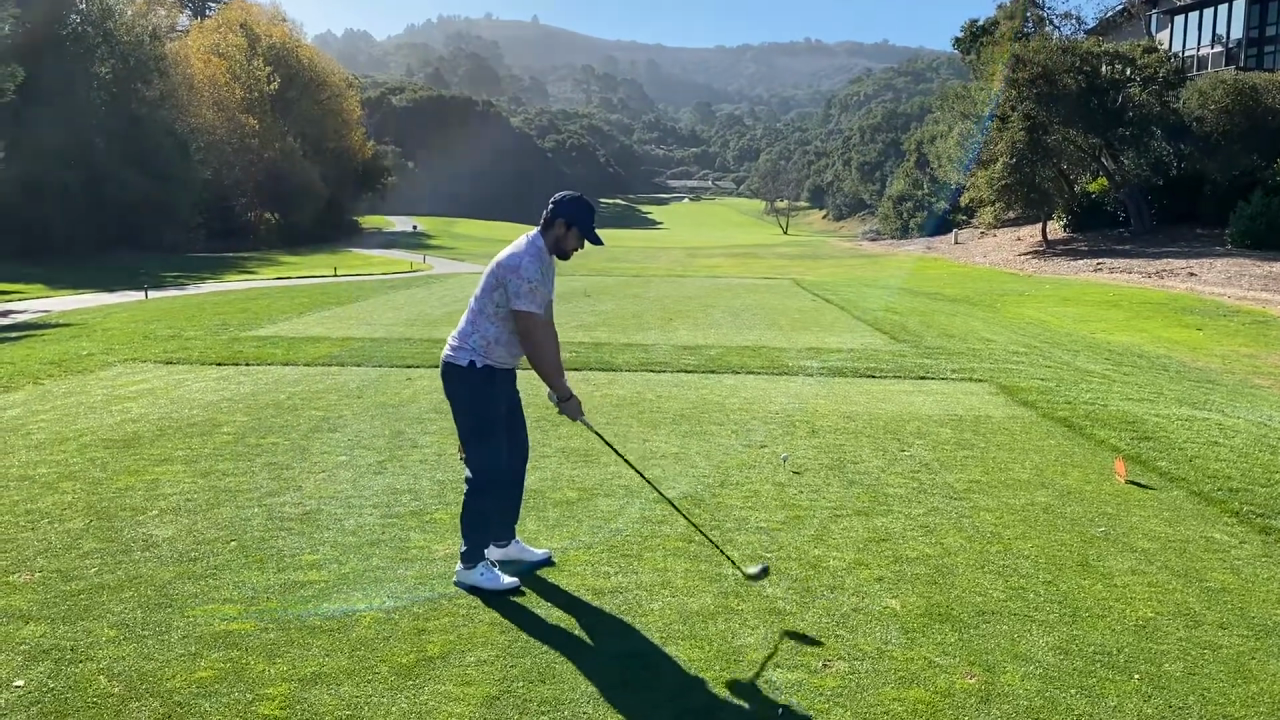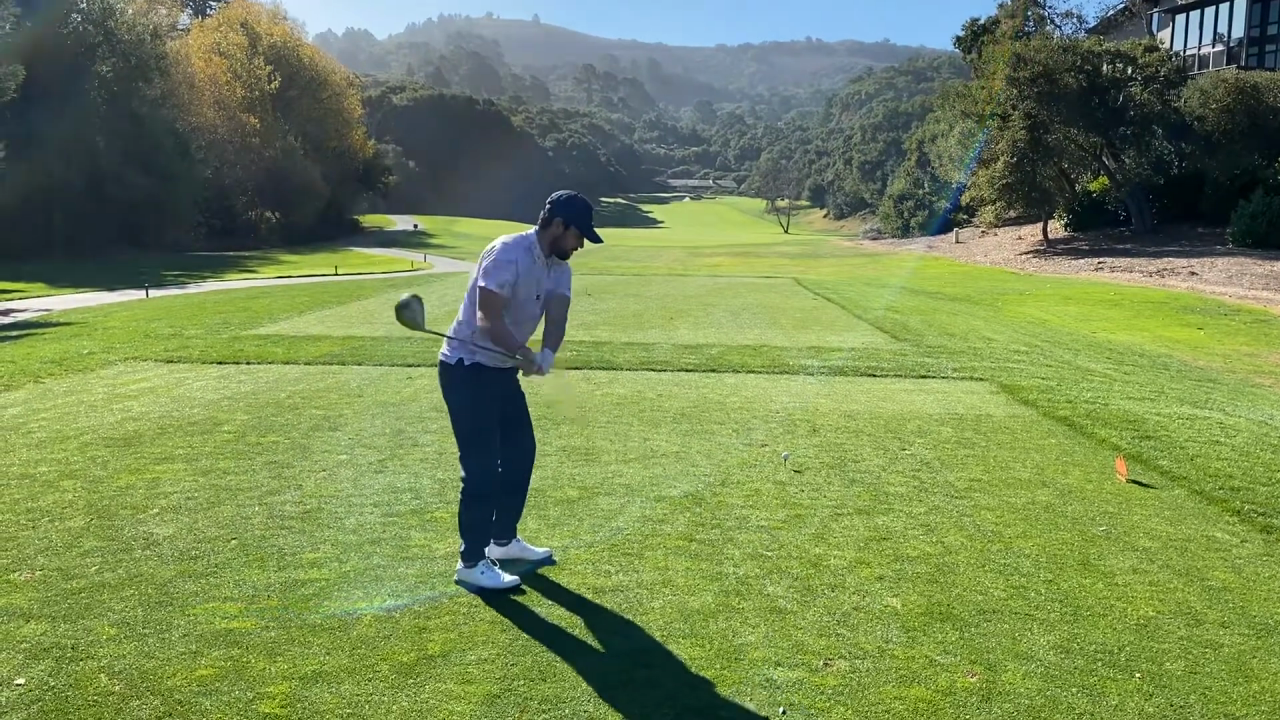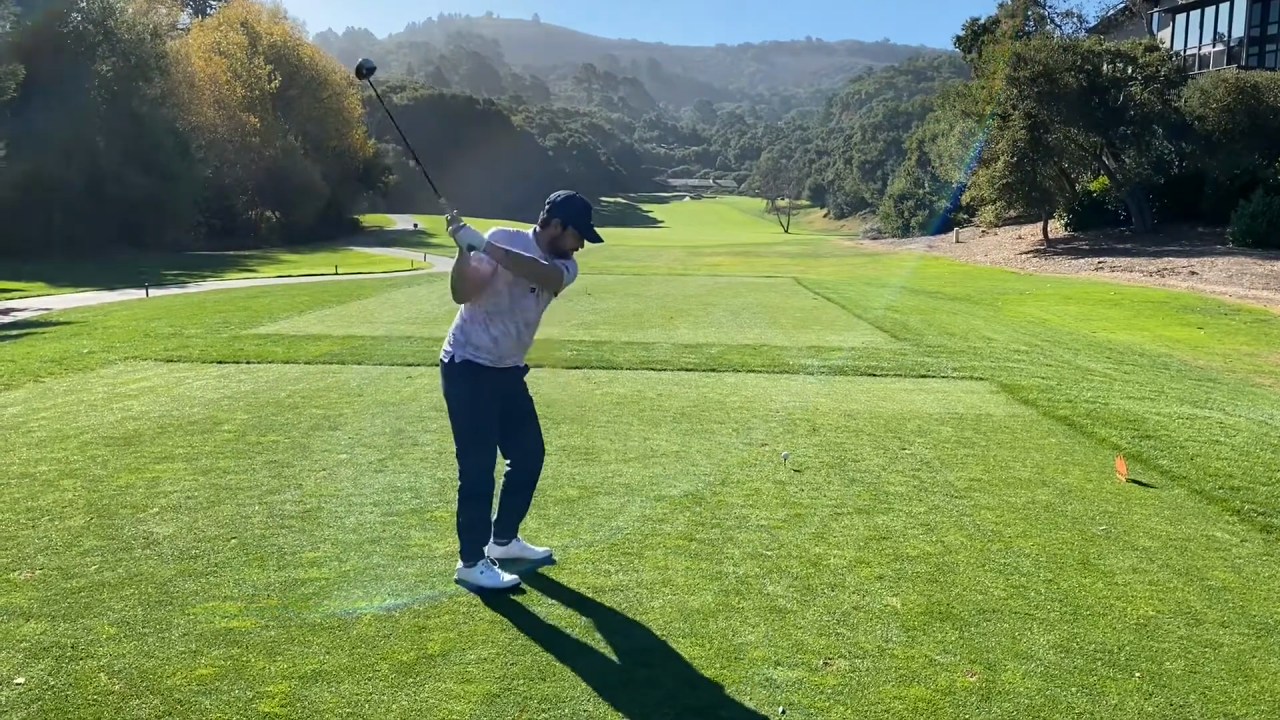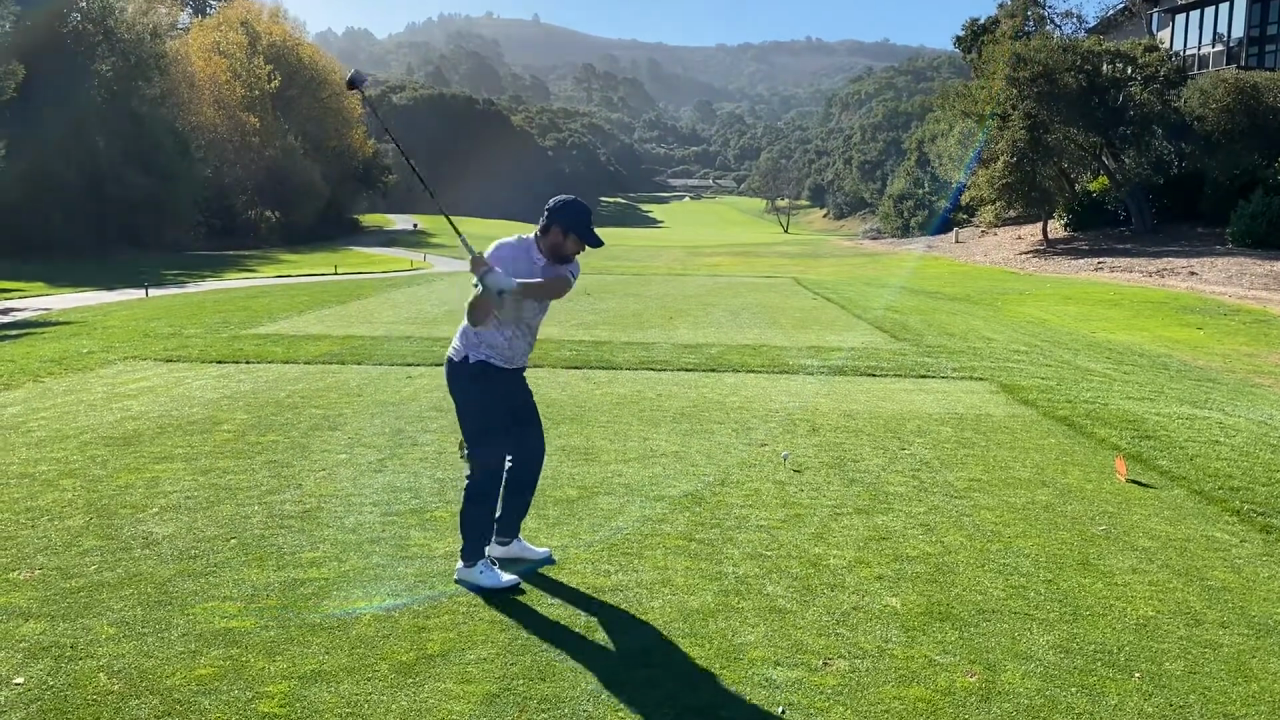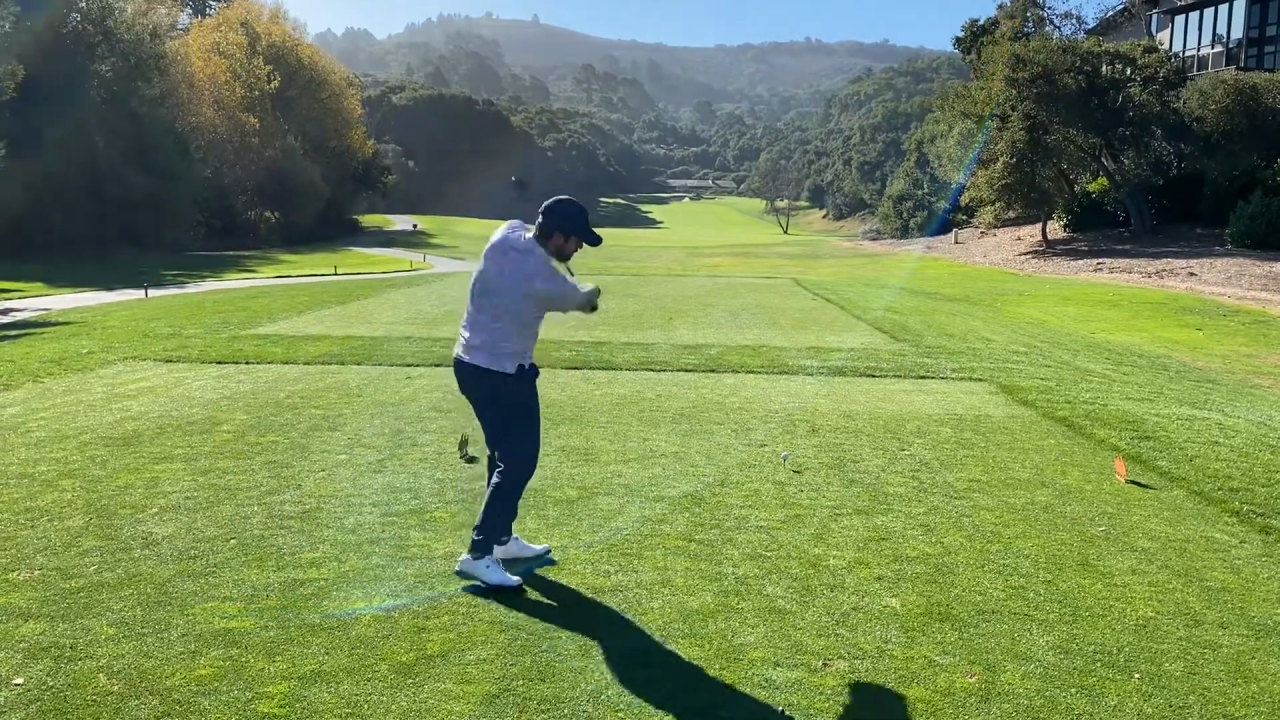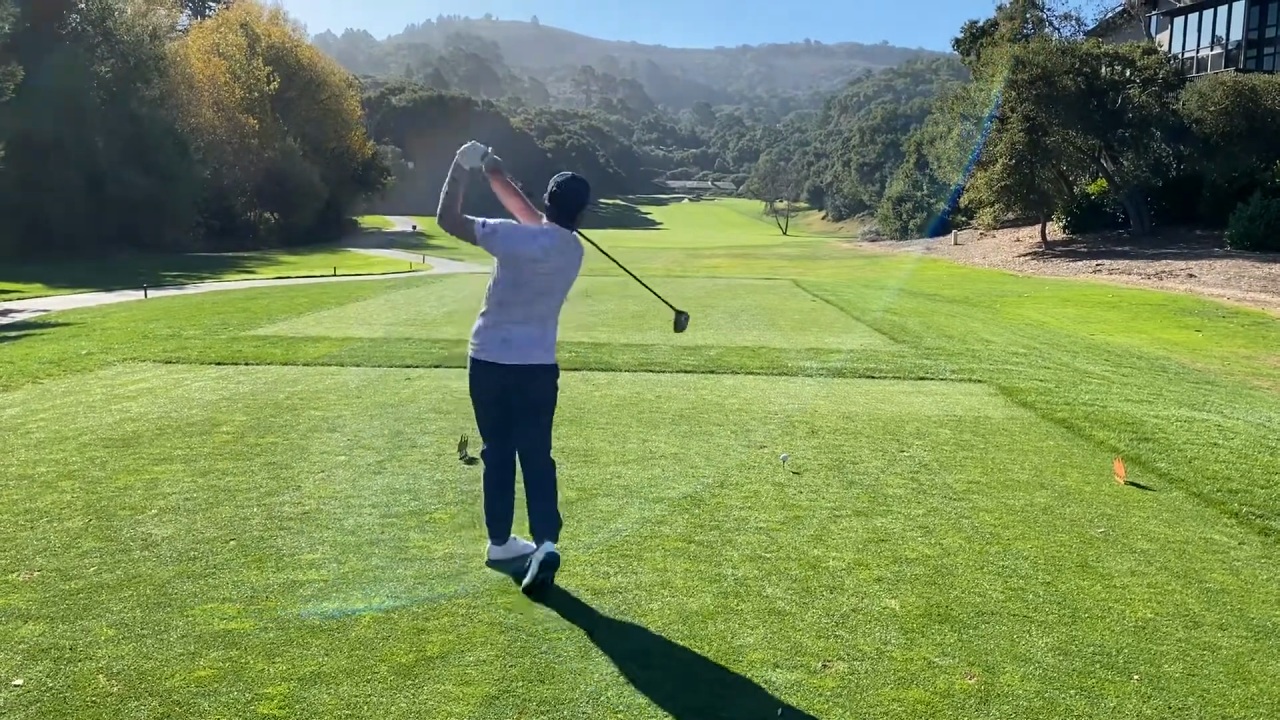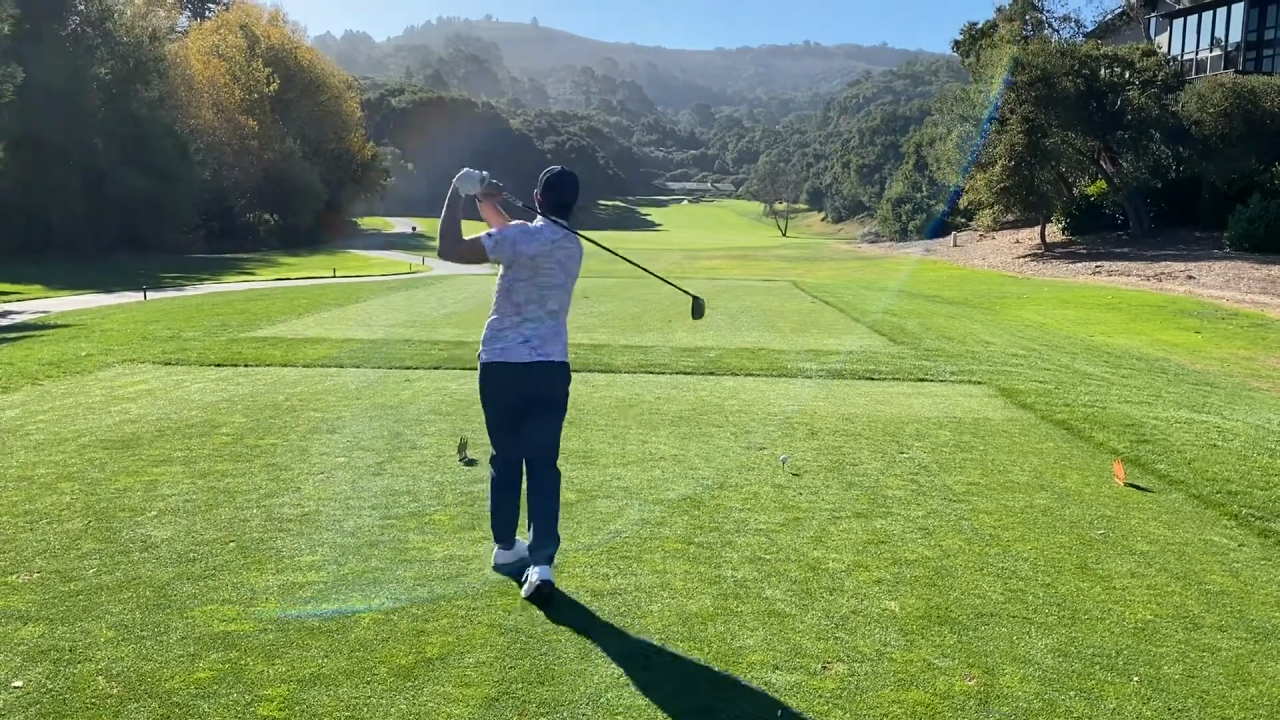
dt=0.3s
person 1, frame 1
left shoulder: (544, 262)
right shoulder: (524, 264)
left elbow: (545, 327)
right elbow: (529, 341)
left wrist: (561, 383)
right wrist: (561, 393)
left hip: (497, 370)
right hip: (470, 369)
left knee: (514, 456)
right knee: (487, 466)
left ankle: (502, 541)
right ankle: (471, 562)
person 1, frame 2
left shoulder: (559, 269)
right shoulder: (507, 252)
left elbow: (556, 317)
right elbow: (487, 319)
left wrist: (546, 354)
right wrist: (521, 353)
left hip: (501, 369)
right hip: (467, 367)
left knee: (520, 454)
right knee: (482, 466)
left ankle: (503, 539)
right ankle: (472, 561)
person 1, frame 3
left shoulder: (565, 267)
right shoulder: (498, 241)
left elbow: (537, 272)
right elbow: (461, 293)
left wrist: (485, 245)
right wrist: (467, 249)
left hip: (509, 372)
right hip: (467, 367)
left knee: (529, 455)
right knee: (478, 466)
left ankle: (503, 539)
right ankle: (471, 561)
person 1, frame 4
left shoulder: (565, 267)
right shoulder: (504, 252)
left elbow: (550, 289)
right elbow: (477, 318)
left wrist: (514, 287)
right wrist: (489, 285)
left hip: (509, 370)
right hip: (474, 368)
left knee: (529, 453)
right knee: (488, 462)
left ankle: (504, 538)
right ankle: (471, 561)
person 1, frame 5
left shoulder: (507, 235)
right shoulder: (548, 282)
right elbow: (585, 303)
right wrist: (589, 294)
left hip: (469, 364)
right hip: (506, 374)
left knee: (505, 454)
right knee: (519, 462)
left ankle: (501, 538)
right ankle: (479, 553)
person 1, frame 6
left shoulder: (516, 236)
right shoulder: (572, 252)
left elbow: (448, 221)
right elbow: (532, 219)
left wrist: (461, 166)
right wrist: (495, 174)
left hip: (486, 364)
right hip: (537, 369)
left knee: (497, 455)
right knee: (536, 458)
left ankle: (500, 542)
right ankle: (545, 542)
person 1, frame 7
left shoulder: (523, 237)
right shoulder: (573, 246)
left elbow: (451, 250)
left wrist: (457, 193)
right wrist: (488, 203)
left hip: (501, 365)
right hip: (550, 370)
left knee: (506, 460)
right knee: (542, 465)
left ankle: (505, 547)
right ankle: (541, 563)
